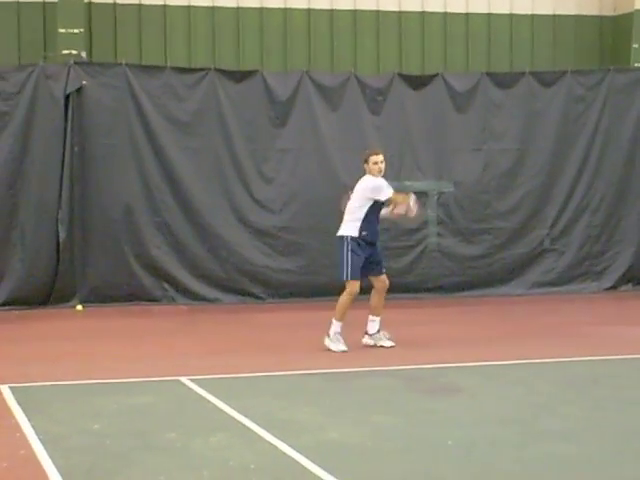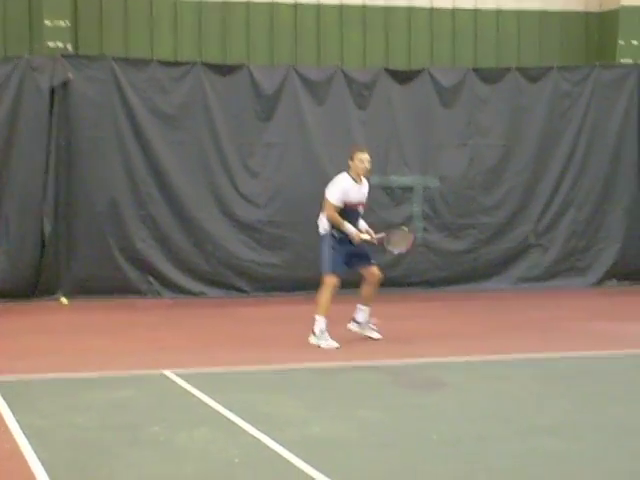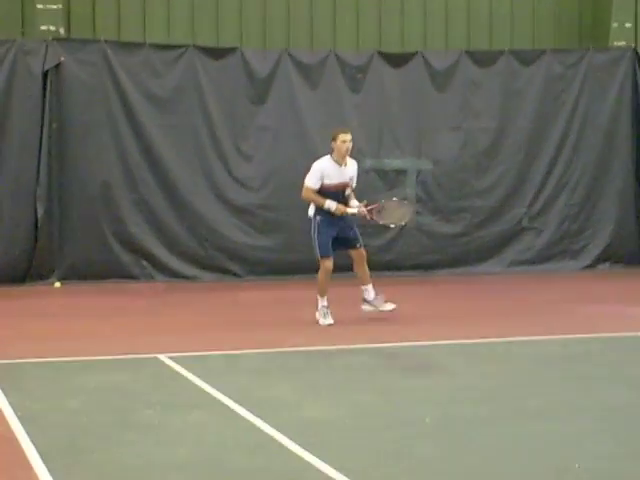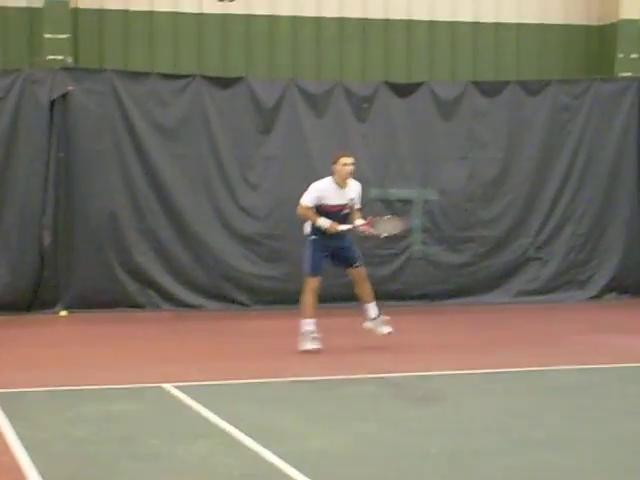
dt=0.3s
person 1, frame 1
left shoulder: (373, 186)
right shoulder: (374, 183)
right elbow: (399, 199)
left wrist: (392, 207)
right wrist: (409, 200)
left hip: (367, 241)
right hip: (352, 239)
left knee: (382, 284)
right knee: (353, 289)
left ankle: (372, 333)
right ankle: (333, 334)
person 1, frame 2
left shoulder: (364, 184)
right shoulder: (340, 183)
right elbow: (328, 212)
left wrist: (363, 226)
right wrist: (351, 230)
left hip: (352, 239)
right hip: (333, 237)
left knee: (374, 276)
right knee: (331, 283)
left ankle: (360, 321)
right ankle: (319, 332)
person 1, frame 3
left shoulder: (352, 165)
right shoulder: (320, 166)
right elbow: (306, 194)
left wrist: (355, 204)
right wrist: (331, 205)
left hip: (342, 217)
right hip: (322, 219)
left knee: (360, 255)
right knee: (327, 266)
left ankle: (370, 298)
right ankle: (322, 307)
person 1, frame 4
left shoulder: (355, 187)
right shoulder: (320, 187)
right elbow: (302, 211)
left wrist: (359, 222)
right wrist: (323, 222)
left hip: (342, 237)
right hip: (318, 238)
left knee: (360, 275)
right knee: (312, 284)
left ankle: (373, 317)
right ankle: (309, 333)
